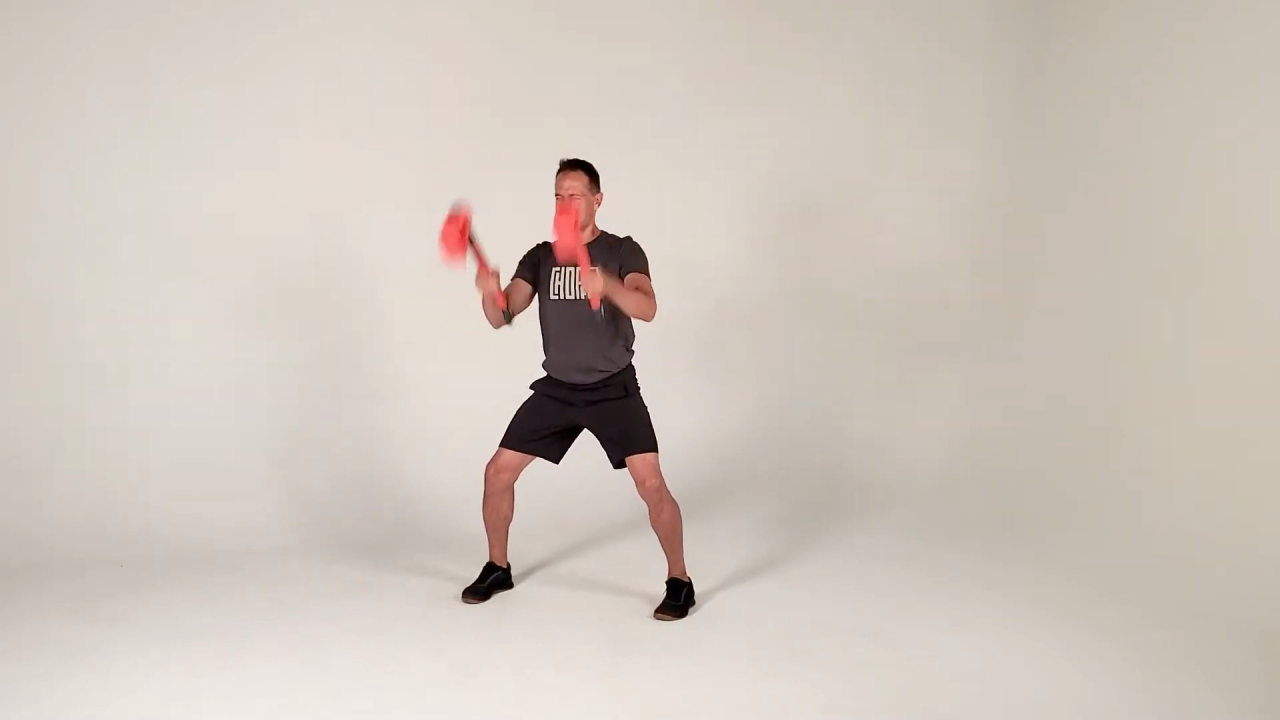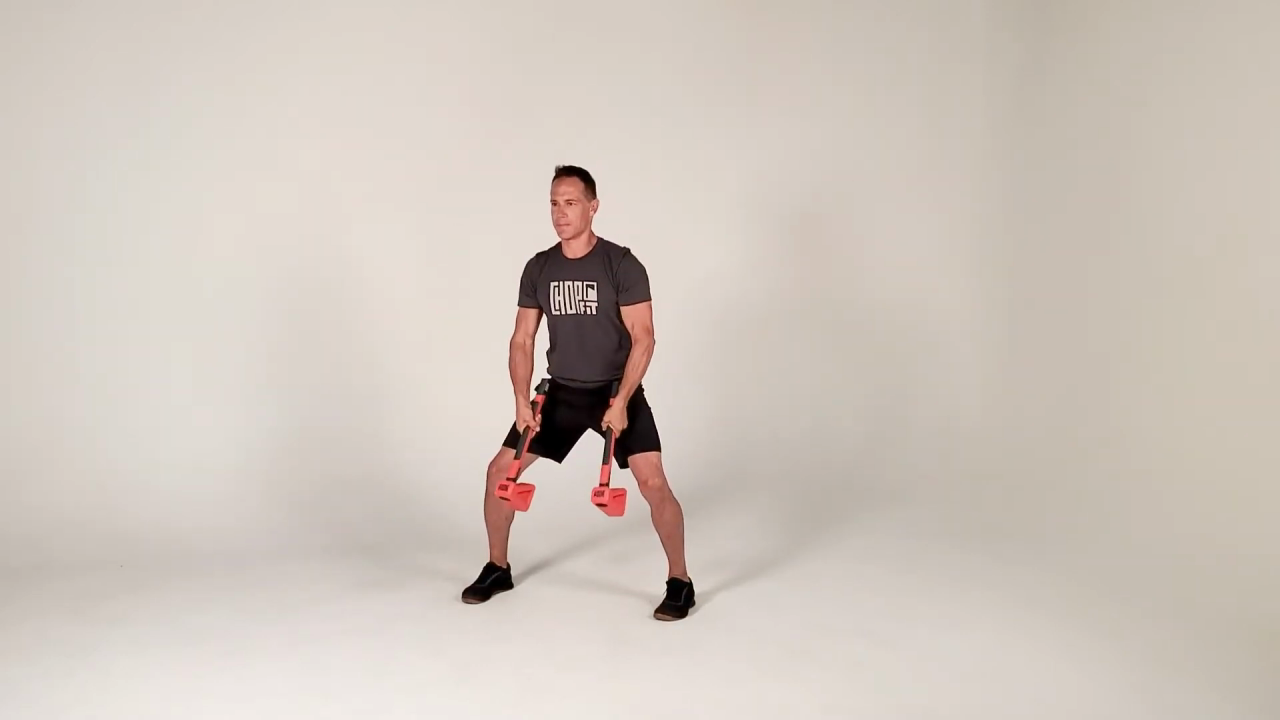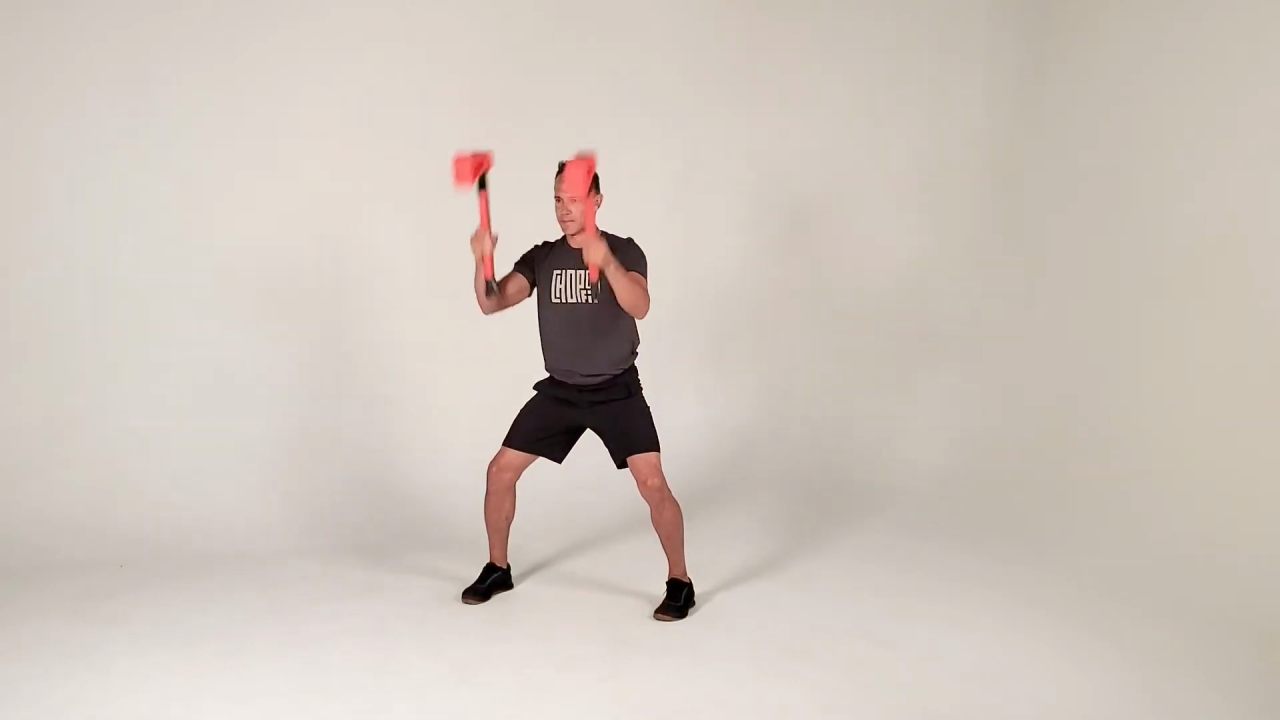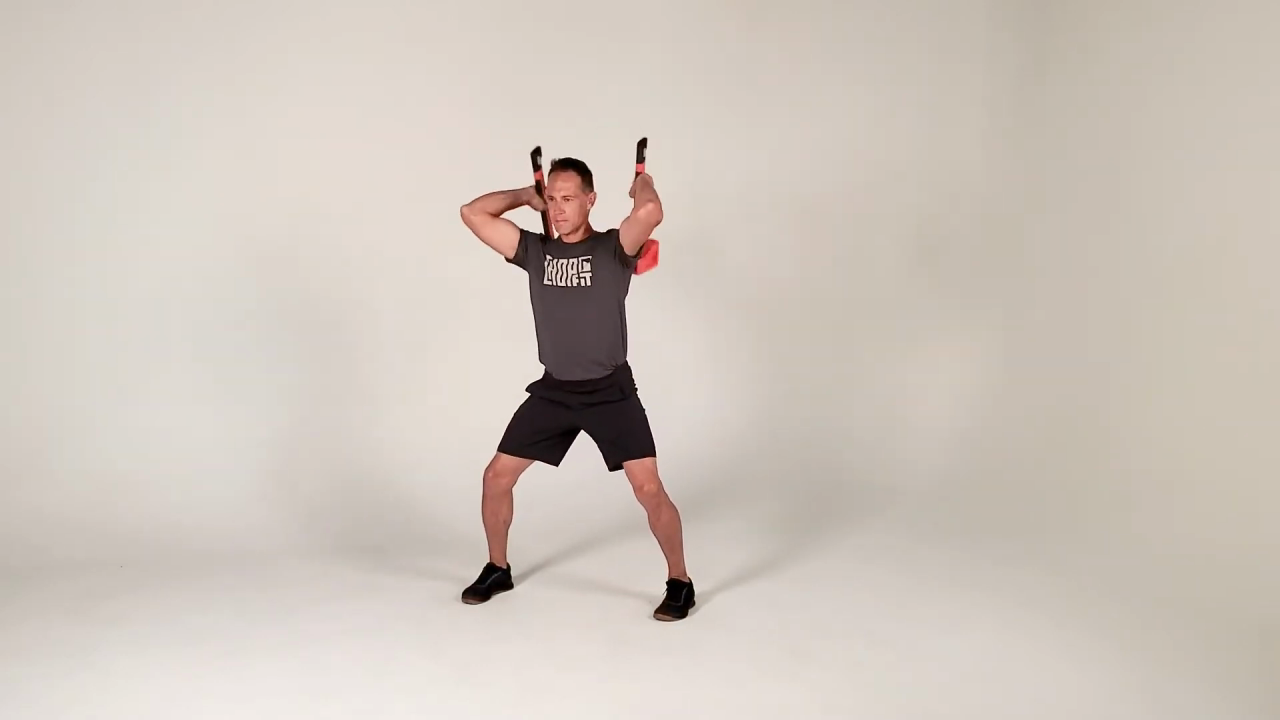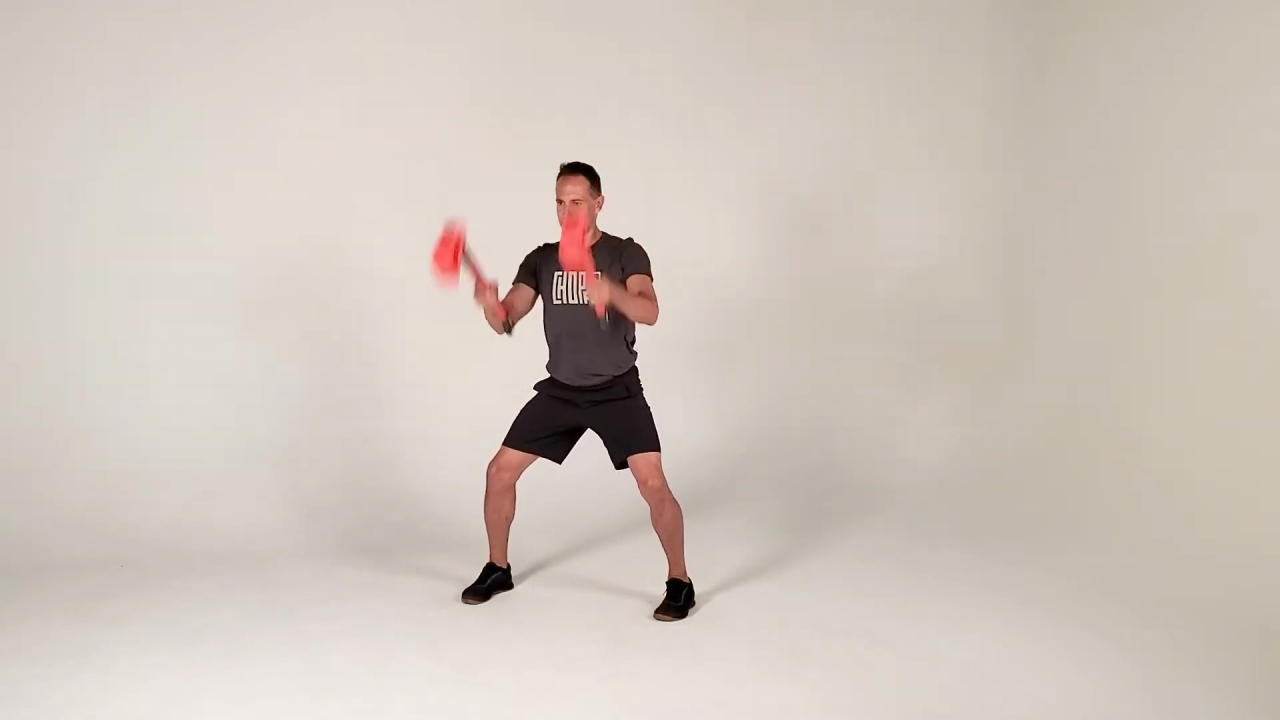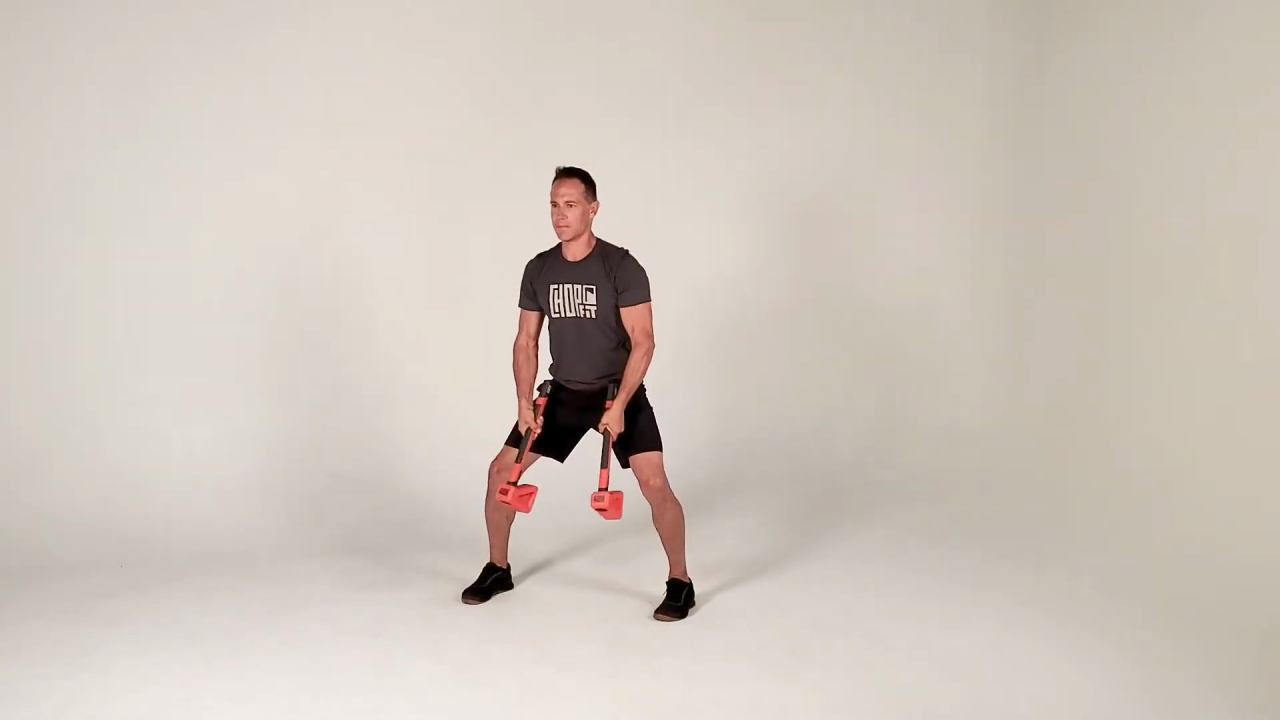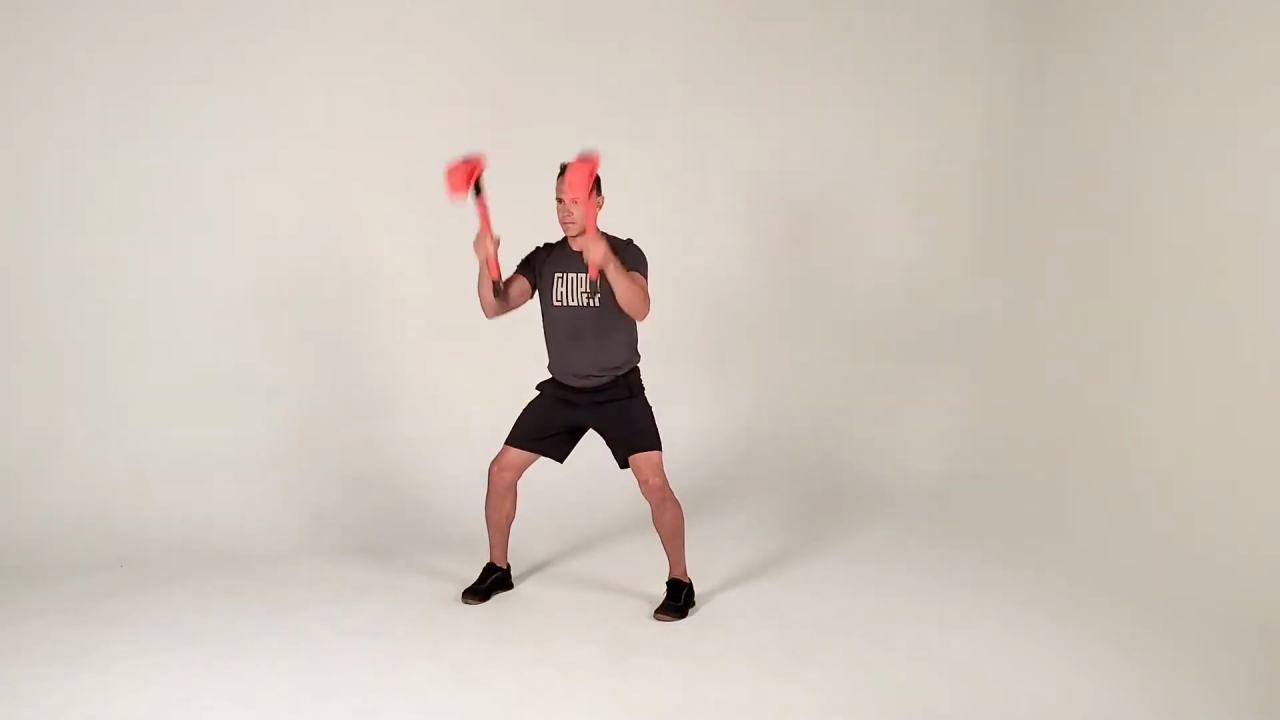
dt=0.4s
person 1, frame 1
left shoulder: (623, 250)
right shoulder: (539, 258)
left elbow: (647, 308)
right elbow: (500, 317)
left wrist: (607, 285)
right wrist: (490, 291)
left hip: (613, 389)
right hip: (556, 390)
left knee: (651, 484)
right knee: (497, 472)
left ankle: (679, 581)
right ankle: (497, 568)
person 1, frame 2
left shoulder: (621, 263)
right shoulder: (538, 268)
left elbow: (643, 337)
right elbow: (522, 340)
left wrist: (621, 401)
right wrist: (522, 399)
left hip: (616, 393)
right hip: (560, 393)
left knee: (653, 483)
right knee: (500, 471)
left ankle: (679, 582)
right ankle: (497, 568)
person 1, frame 3
left shoulder: (624, 250)
right shoulder: (540, 257)
left elbow: (639, 307)
right elbow: (492, 303)
left wrist: (605, 260)
right wrist: (481, 263)
left hip: (616, 390)
right hip: (559, 389)
left knee: (652, 483)
right knee: (500, 470)
left ankle: (679, 583)
right ankle: (497, 568)
person 1, frame 4
left shoulder: (614, 246)
right shoulder: (534, 249)
left elbow: (651, 213)
right elbow: (472, 214)
left wrist: (640, 183)
right wrist: (526, 197)
left hip: (610, 391)
right hip: (553, 391)
left knee: (648, 488)
right knee: (496, 476)
left ankle: (679, 582)
right ankle: (498, 568)
person 1, frame 5
left shoulder: (626, 253)
right shoulder: (541, 260)
left elbow: (649, 311)
right elbow: (504, 320)
left wrist: (612, 293)
right wrist: (491, 301)
left hip: (617, 390)
right hip: (560, 391)
left knee: (653, 484)
right knee: (499, 471)
left ankle: (679, 582)
right ankle: (497, 568)
person 1, frame 6
left shoulder: (621, 266)
right shoulder: (538, 270)
left elbow: (643, 341)
right elbow: (525, 342)
left wrist: (620, 405)
right wrist: (524, 402)
left hip: (619, 393)
right hip: (563, 393)
left knee: (654, 484)
right knee: (501, 471)
left ankle: (679, 583)
right ankle: (497, 569)
person 1, frame 7
left shoulder: (625, 252)
right shoulder: (542, 259)
left elbow: (639, 309)
right elbow: (495, 306)
left wrist: (606, 261)
right wrist: (486, 263)
left hip: (619, 390)
right hip: (561, 390)
left knee: (654, 483)
right knee: (501, 470)
left ankle: (680, 583)
right ankle: (497, 569)
